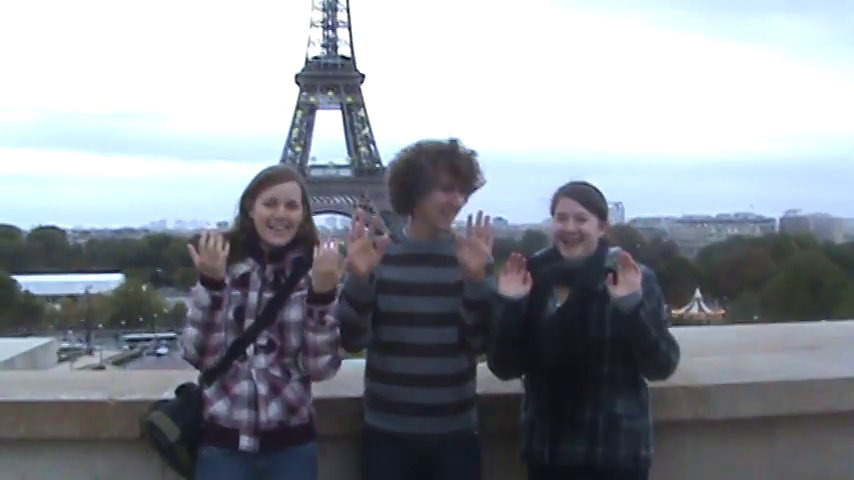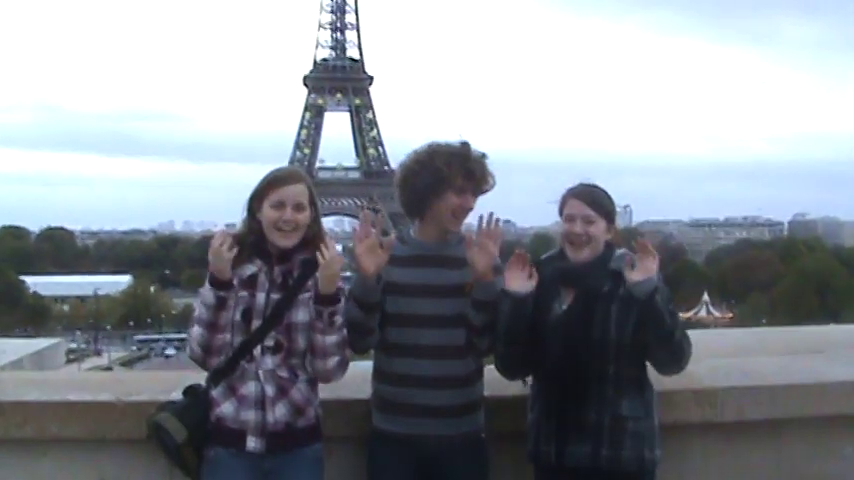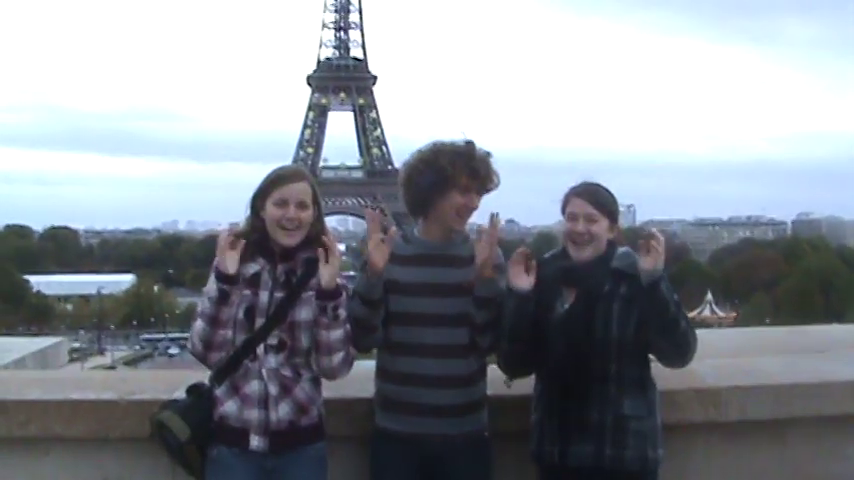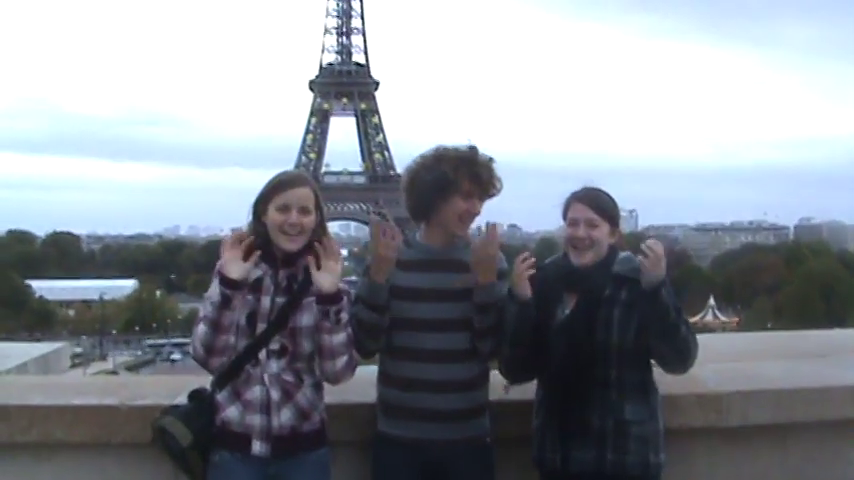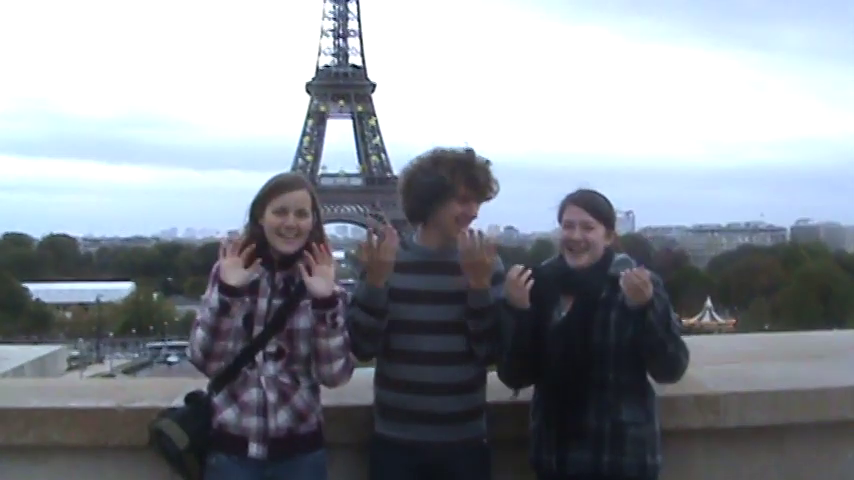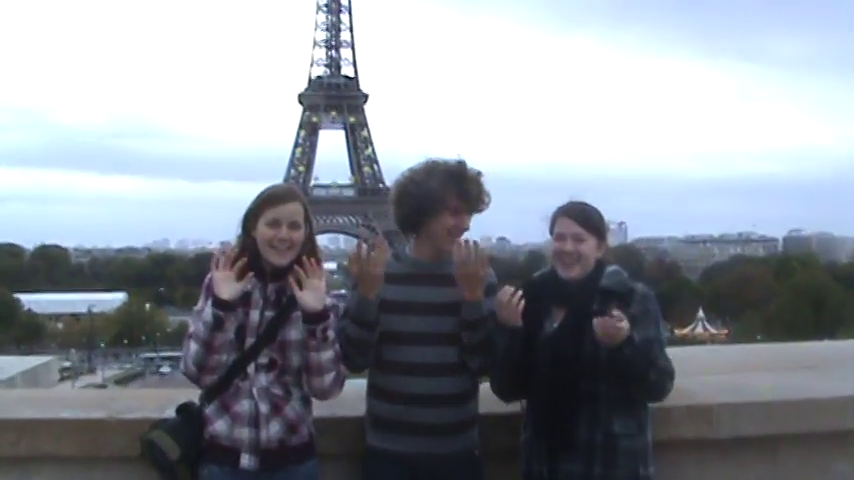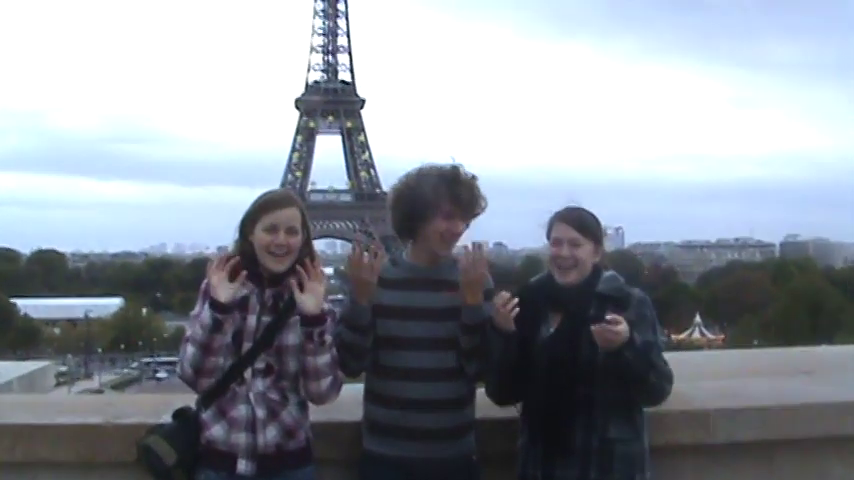
dt=0.1s
person 1, frame 1
left shoulder: (474, 256)
right shoulder: (376, 254)
left elbow: (481, 342)
right elbow: (353, 340)
left wrist: (476, 277)
right wrist: (360, 276)
left hip: (455, 433)
right hip: (387, 432)
person 1, frame 2
left shoulder: (481, 257)
right shoulder: (382, 255)
left elbow: (488, 344)
right elbow: (359, 342)
left wrist: (484, 278)
right wrist: (367, 278)
left hip: (462, 435)
right hip: (393, 434)
person 1, frame 3
left shoulder: (484, 256)
right shoulder: (387, 253)
left elbow: (491, 343)
right elbow: (363, 340)
left wrist: (487, 275)
right wrist: (373, 274)
left hip: (465, 434)
right hip: (397, 433)
person 1, frame 4
left shoulder: (489, 260)
right shoulder: (389, 256)
left elbow: (492, 349)
right elbow: (365, 346)
left wrist: (486, 282)
right wrist: (378, 278)
left hip: (468, 439)
right hip: (399, 438)
person 1, frame 5
left shoulder: (485, 263)
right shoulder: (386, 259)
left elbow: (489, 352)
right elbow: (362, 348)
left wrist: (480, 286)
right wrist: (376, 282)
left hip: (465, 441)
right hip: (396, 440)
person 1, frame 6
left shoulder: (477, 274)
right shoulder: (378, 272)
left elbow: (482, 364)
right elbow: (355, 361)
left wrist: (473, 297)
right wrist: (366, 294)
left hip: (457, 452)
right hip: (388, 451)
person 1, frame 7
left shoulder: (474, 277)
right shoulder: (375, 276)
left elbow: (479, 368)
right elbow: (351, 365)
left wrist: (474, 300)
right wrist: (361, 299)
person 2, frame 1
left shoulder: (312, 272)
right shoulder: (223, 264)
left elbow: (321, 368)
right elbow: (201, 357)
left wrist: (322, 295)
right wrist: (211, 284)
left hip: (291, 443)
right hip: (224, 441)
person 2, frame 2
left shoulder: (319, 275)
right shoulder: (231, 265)
left elbow: (329, 369)
right elbow: (207, 357)
left wrist: (328, 297)
right wrist: (220, 286)
left hip: (298, 444)
right hip: (231, 441)
person 2, frame 3
left shoulder: (322, 272)
right shoulder: (234, 263)
left elbow: (334, 366)
right elbow: (208, 353)
left wrist: (330, 291)
right wrist: (225, 280)
left hip: (301, 443)
right hip: (234, 441)
person 2, frame 4
left shoulder: (325, 277)
right shoulder: (235, 268)
left elbow: (337, 372)
right elbow: (209, 358)
left wrist: (330, 298)
right wrist: (228, 286)
left hip: (304, 448)
right hip: (236, 445)
person 2, frame 5
left shoulder: (322, 280)
right shoulder: (230, 271)
left elbow: (335, 374)
right elbow: (207, 362)
left wrist: (325, 302)
right wrist: (227, 292)
left hip: (300, 450)
right hip: (232, 447)
person 2, frame 6
left shoulder: (314, 293)
right shoulder: (223, 283)
left elbow: (326, 387)
right elbow: (200, 374)
left wrist: (316, 315)
right wrist: (221, 305)
person 2, frame 7
left shoulder: (311, 296)
right shoulder: (219, 287)
left elbow: (323, 391)
right elbow: (196, 378)
left wrist: (314, 318)
right wrist: (218, 307)
person 3, frame 1
left shoulder: (633, 280)
right shoulder: (534, 278)
left elbow: (662, 365)
right elbow: (505, 367)
left wrist: (632, 306)
right wrist: (510, 306)
left hip: (615, 451)
right hip: (547, 447)
person 3, frame 2
left shoulder: (634, 282)
right shoulder: (542, 280)
left elbow: (673, 360)
right elbow: (511, 366)
left wrist: (648, 293)
right wrist: (515, 300)
left hip: (621, 451)
right hip: (553, 449)
person 3, frame 3
left shoulder: (636, 279)
right shoulder: (545, 279)
left elbow: (678, 353)
right elbow: (514, 365)
left wrist: (653, 282)
right wrist: (519, 298)
left hip: (624, 450)
right hip: (556, 448)
person 3, frame 4
left shoulder: (640, 282)
right shoulder: (545, 284)
left elbow: (680, 358)
right elbow: (515, 371)
left wrist: (656, 287)
right wrist: (521, 302)
left hip: (626, 455)
right hip: (558, 454)
person 3, frame 5
left shoulder: (636, 286)
right shoulder: (542, 286)
left elbow: (671, 368)
right elbow: (515, 375)
left wrist: (644, 308)
right wrist: (516, 311)
right hip: (555, 456)
person 3, frame 6
left shoulder: (631, 300)
right shoulder: (533, 299)
left elbow: (658, 386)
right elbow: (508, 389)
left wrist: (626, 344)
right wrist: (508, 330)
person 3, frame 7
left shoulder: (628, 304)
right shoulder: (529, 304)
left elbow: (657, 389)
right elbow: (503, 393)
left wrist: (626, 347)
right wrist: (503, 334)
